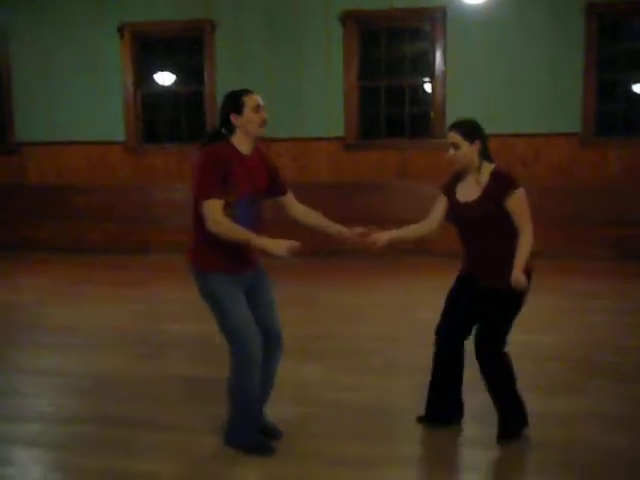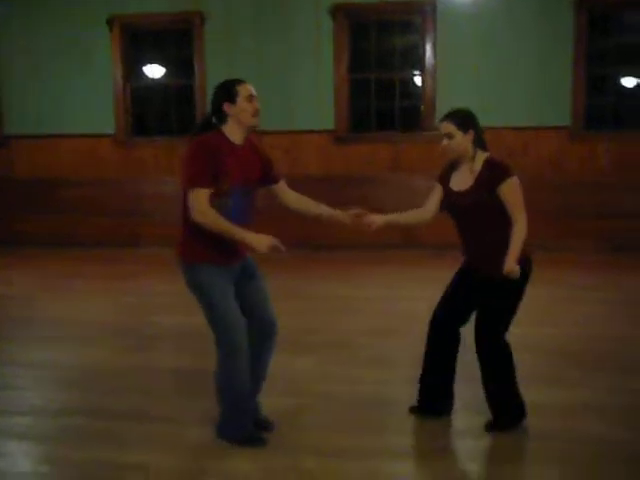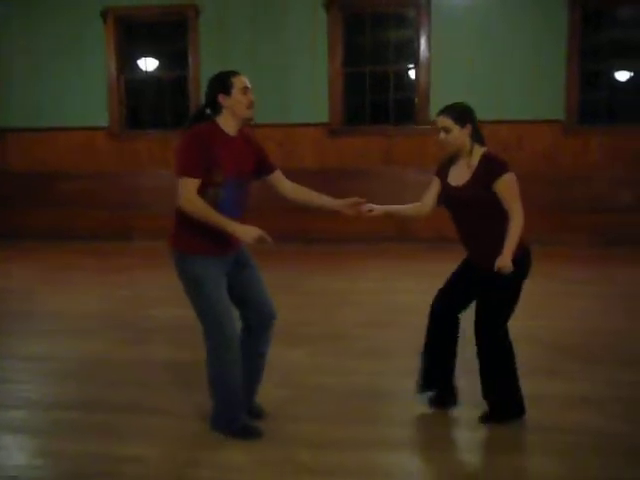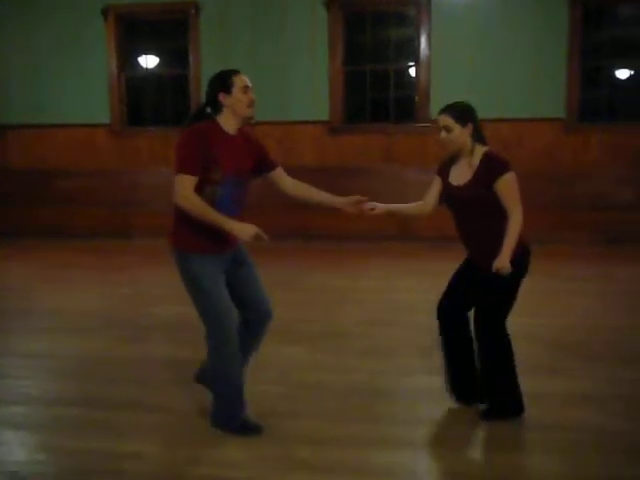
dt=0.1s
person 1, frame 1
left shoulder: (262, 163)
right shoulder: (212, 159)
left elbow: (295, 208)
right elbow: (214, 222)
left wrist: (342, 232)
right wrist: (268, 243)
left hip: (250, 268)
right hip: (216, 271)
left knee: (271, 341)
right knee: (248, 347)
left ankle: (254, 415)
right ankle: (241, 431)
person 1, frame 2
left shoulder: (253, 153)
right shoulder: (204, 148)
left elbow: (289, 197)
right elbow: (197, 210)
left wrist: (337, 215)
right wrist: (250, 237)
left hip: (239, 258)
right hip: (203, 262)
left knee: (264, 327)
right knee: (233, 341)
left ankle: (249, 407)
right ankle: (233, 424)
person 1, frame 3
left shoulder: (248, 145)
right shoulder: (198, 139)
left elbow: (287, 188)
right elbow: (186, 200)
left wrist: (337, 205)
right wrist: (236, 227)
left hip: (232, 250)
right hip: (196, 254)
left knee: (263, 315)
right knee: (224, 334)
left ankle: (242, 393)
right ankle: (227, 416)
person 1, frame 4
left shoulder: (249, 143)
right shoulder: (197, 137)
left elbow: (289, 185)
right elbow: (182, 196)
left wrist: (339, 202)
right wrist: (233, 225)
left hip: (231, 247)
right hip: (196, 251)
left knee: (260, 313)
right knee: (224, 328)
left ankle: (216, 374)
right ankle: (228, 413)
person 2, frame 1
left shoulder: (503, 182)
right shoulder: (454, 185)
left elbow: (525, 229)
right elbow: (429, 225)
left wrist: (518, 269)
right wrist: (389, 235)
left hip: (505, 280)
right hip: (473, 275)
left knee: (488, 347)
right knee: (447, 335)
left ankle: (513, 419)
right ankle: (445, 409)
person 2, frame 2
left shoulder: (497, 171)
right shoulder: (449, 173)
left elbow: (520, 218)
right elbow: (425, 213)
left wrist: (513, 259)
right wrist: (385, 219)
left hip: (507, 268)
right hip: (476, 266)
left knee: (489, 335)
right knee: (443, 321)
left ankle: (509, 412)
right ankle: (435, 401)
person 2, frame 3
left shoulder: (493, 165)
right shoulder: (447, 167)
left elbow: (516, 214)
right elbow: (424, 207)
left wrist: (506, 256)
right wrist: (384, 209)
left hip: (506, 262)
right hip: (478, 259)
left knee: (489, 327)
right knee: (442, 309)
left ankle: (507, 405)
right ankle: (443, 389)
person 2, frame 4
left shoulder: (495, 165)
right shoulder: (448, 166)
left elbow: (515, 213)
right elbow: (426, 206)
left wrist: (505, 256)
right wrist: (387, 207)
left hip: (505, 260)
right hip: (477, 257)
left knee: (489, 324)
right knee: (448, 311)
left ankle: (507, 403)
right ankle: (468, 387)
